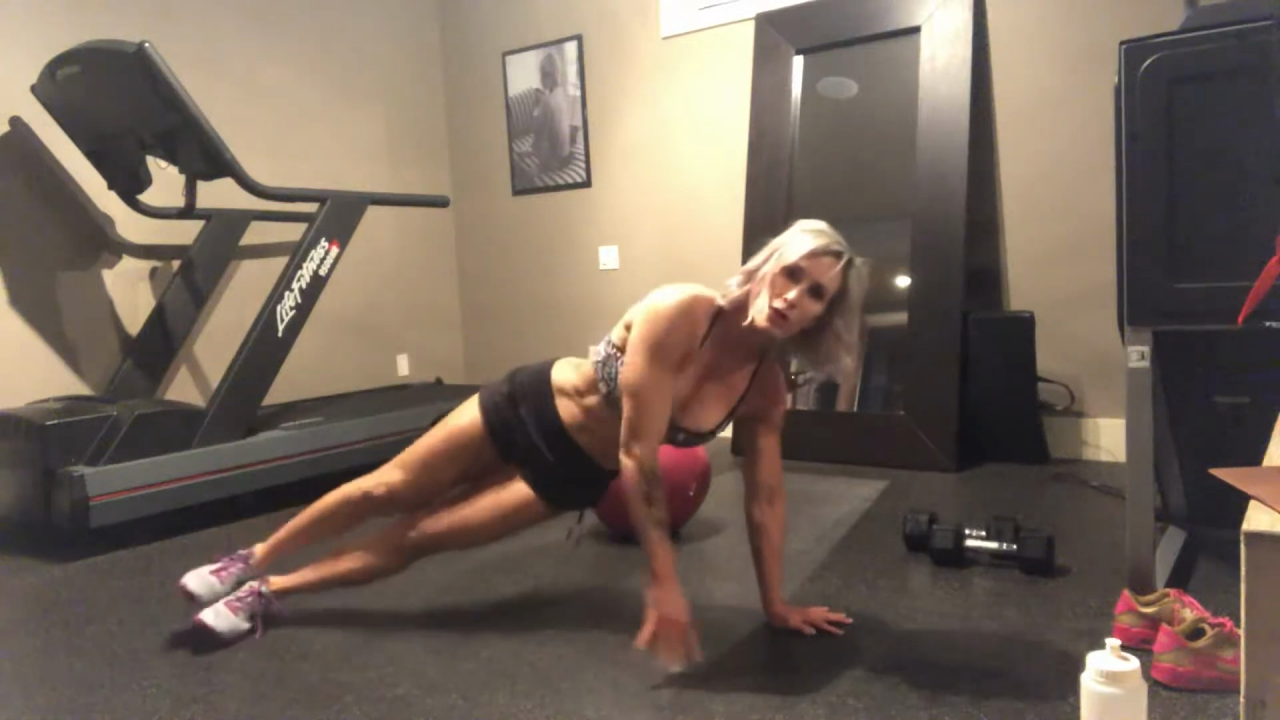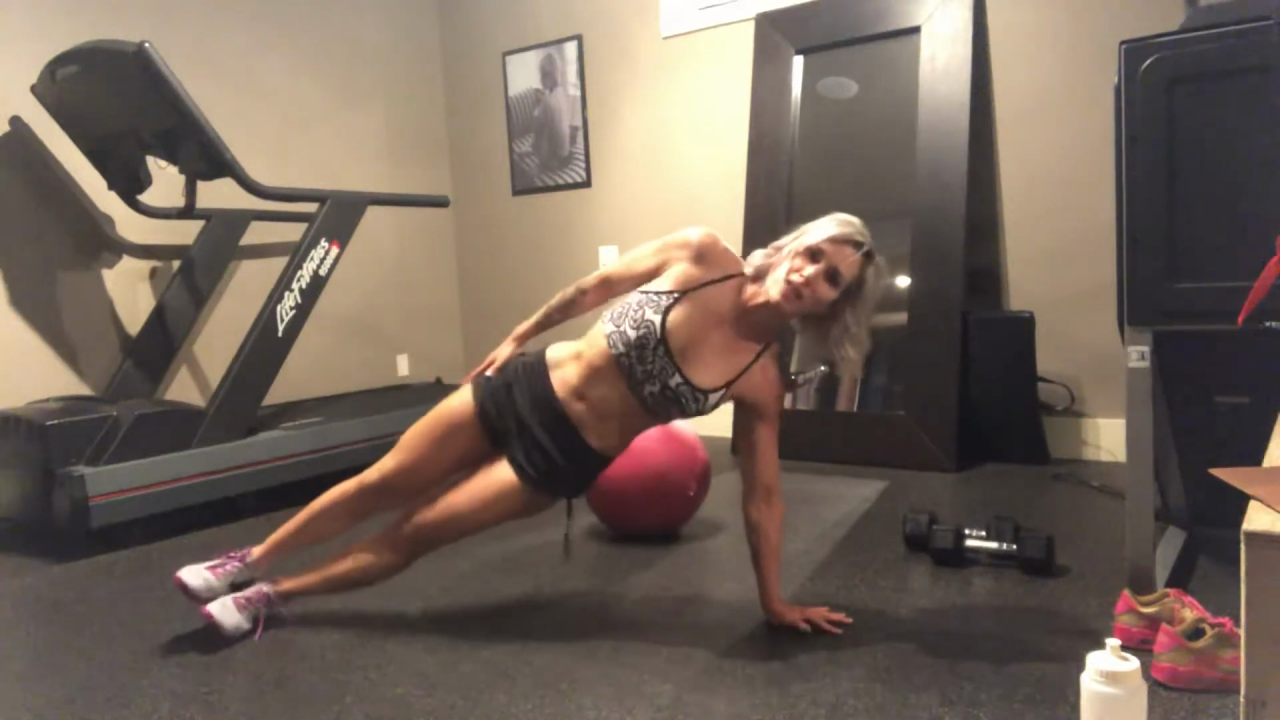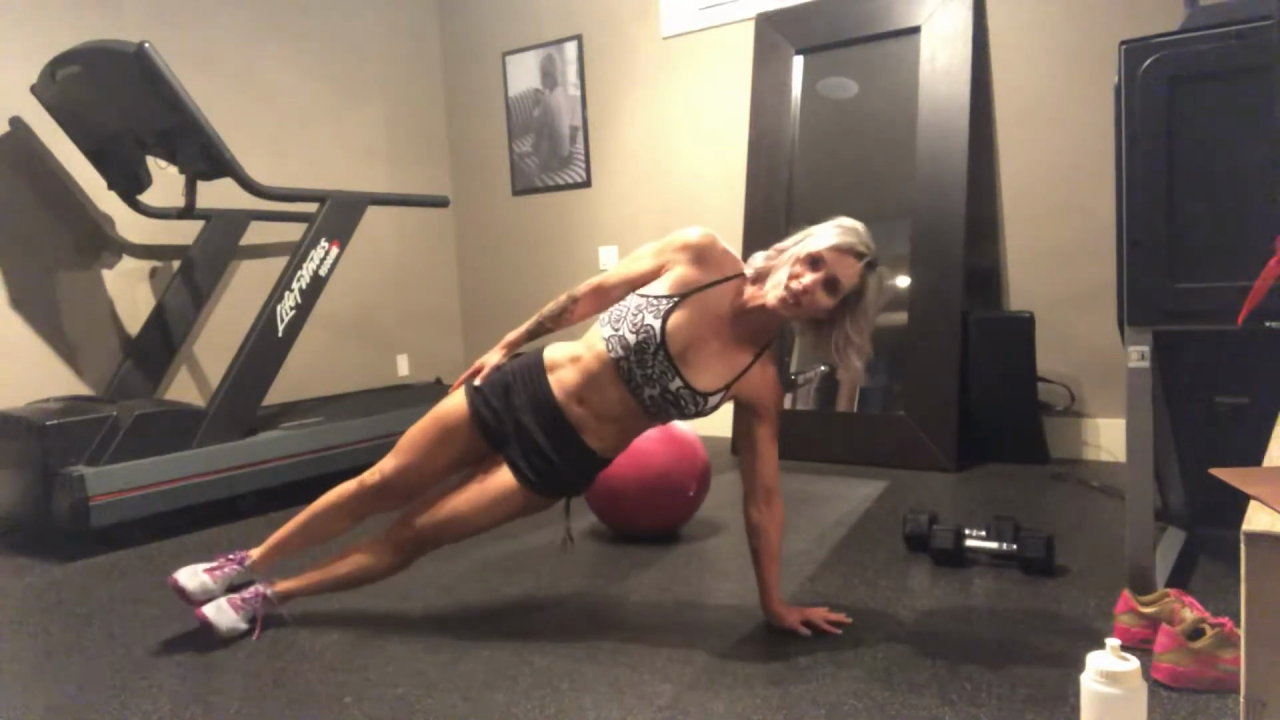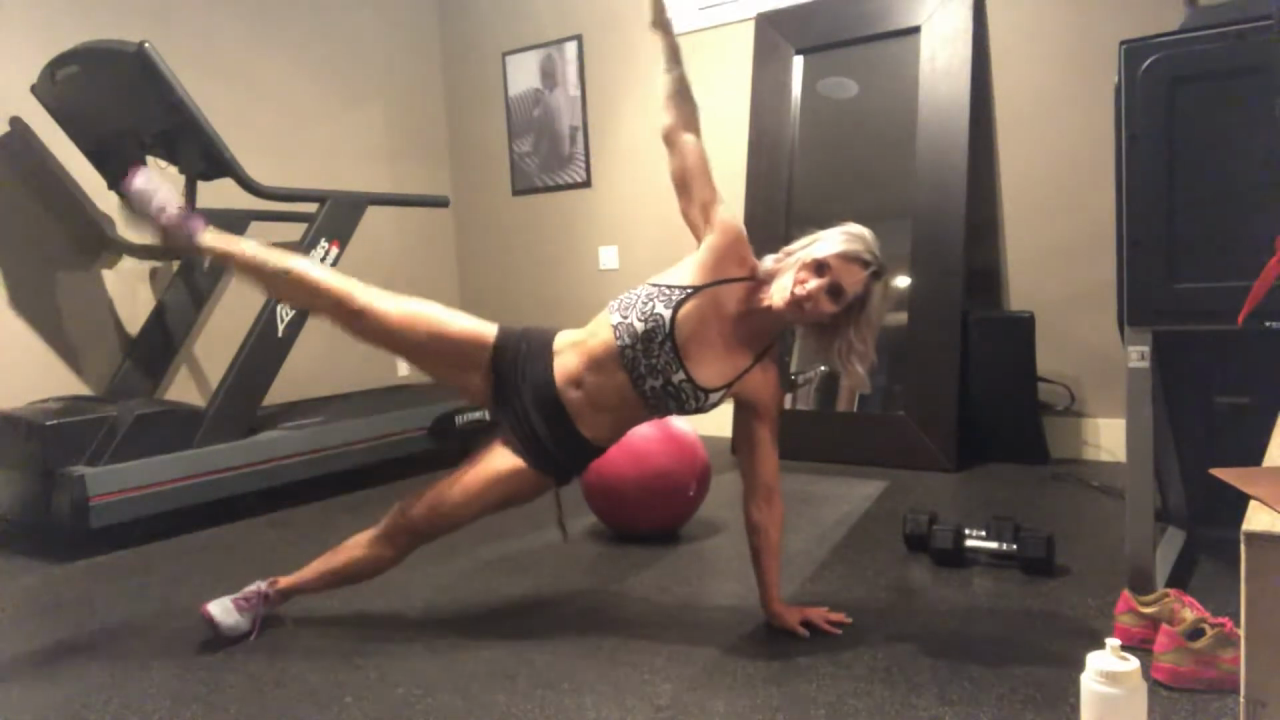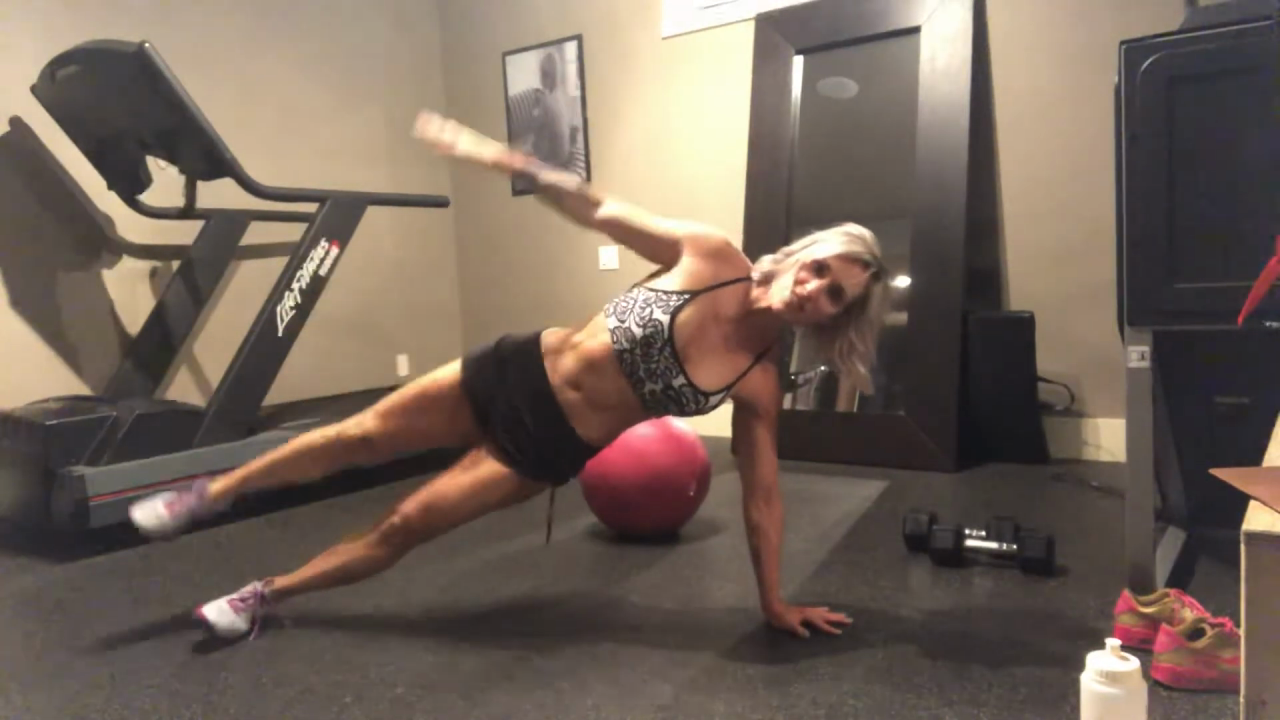
dt=1s
person 1, frame 1
left shoulder: (766, 392)
right shoulder: (681, 311)
left elbow: (764, 500)
right elbow: (638, 457)
left wrist: (776, 604)
right wrist: (664, 581)
left hip: (575, 473)
right hip: (533, 407)
left knee: (418, 536)
right knee: (388, 490)
left ankle: (267, 592)
right ankle: (256, 557)
person 1, frame 2
left shoulder: (762, 382)
right shoulder: (701, 254)
left elbow: (762, 493)
right elbow: (598, 285)
left wrist: (774, 602)
right wrist: (516, 338)
left hip: (564, 458)
right hip: (526, 388)
left knee: (413, 535)
right knee: (382, 486)
left ankle: (270, 594)
right ankle: (250, 560)
person 1, frame 3
left shoulder: (759, 383)
right shoulder: (700, 255)
left elbow: (762, 495)
right elbow: (591, 293)
left wrist: (774, 603)
right wrist: (508, 343)
left hip: (564, 460)
right hip: (523, 388)
left knee: (412, 535)
right knee: (382, 486)
left ankle: (271, 595)
right ankle: (249, 563)
person 1, frame 4
left shoulder: (760, 383)
right shoulder: (726, 250)
left elbow: (762, 494)
right elbow: (680, 132)
left wrist: (775, 603)
left hip: (558, 443)
right hip: (526, 362)
left knee: (409, 526)
right knee: (352, 305)
left ankle: (270, 593)
right ankle: (198, 236)
person 1, frame 5
left shoulder: (760, 386)
right shoulder: (713, 254)
left elbow: (762, 496)
right elbow: (598, 209)
left wrist: (775, 603)
right wrist: (507, 158)
left hip: (555, 448)
right hip: (524, 375)
left knee: (406, 527)
right knee: (360, 435)
left ankle: (268, 593)
right ankle: (213, 492)
